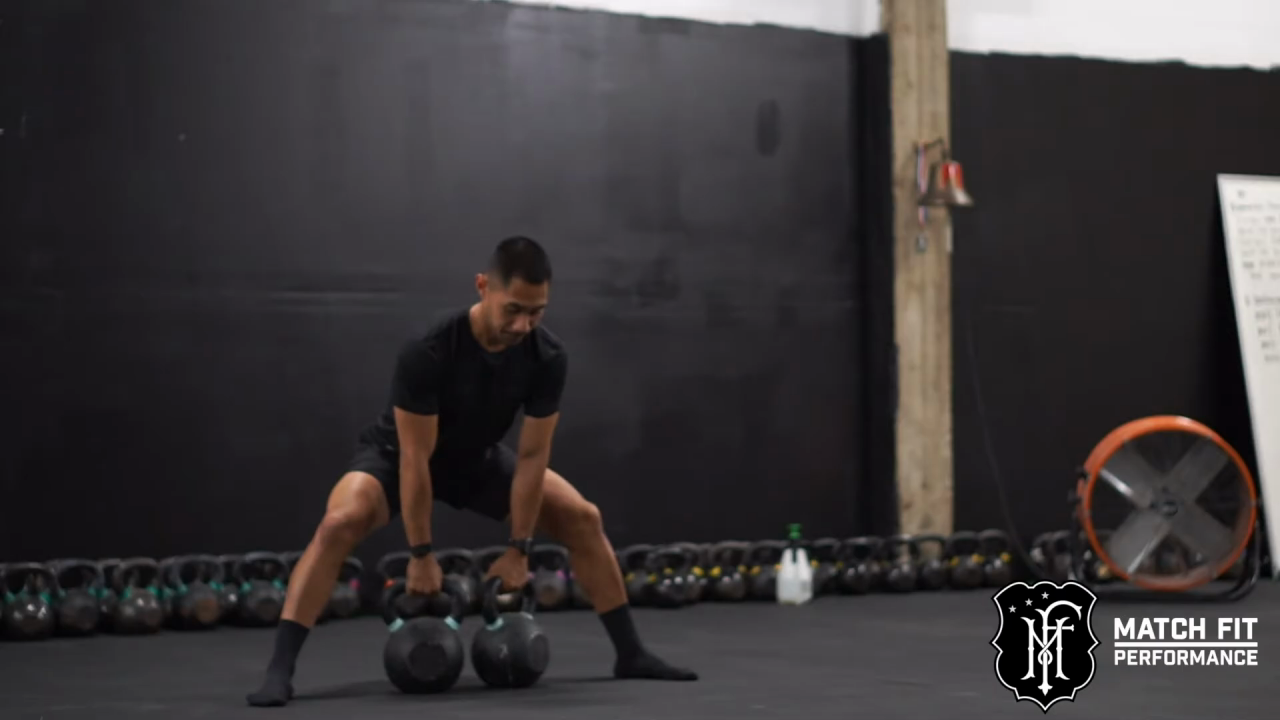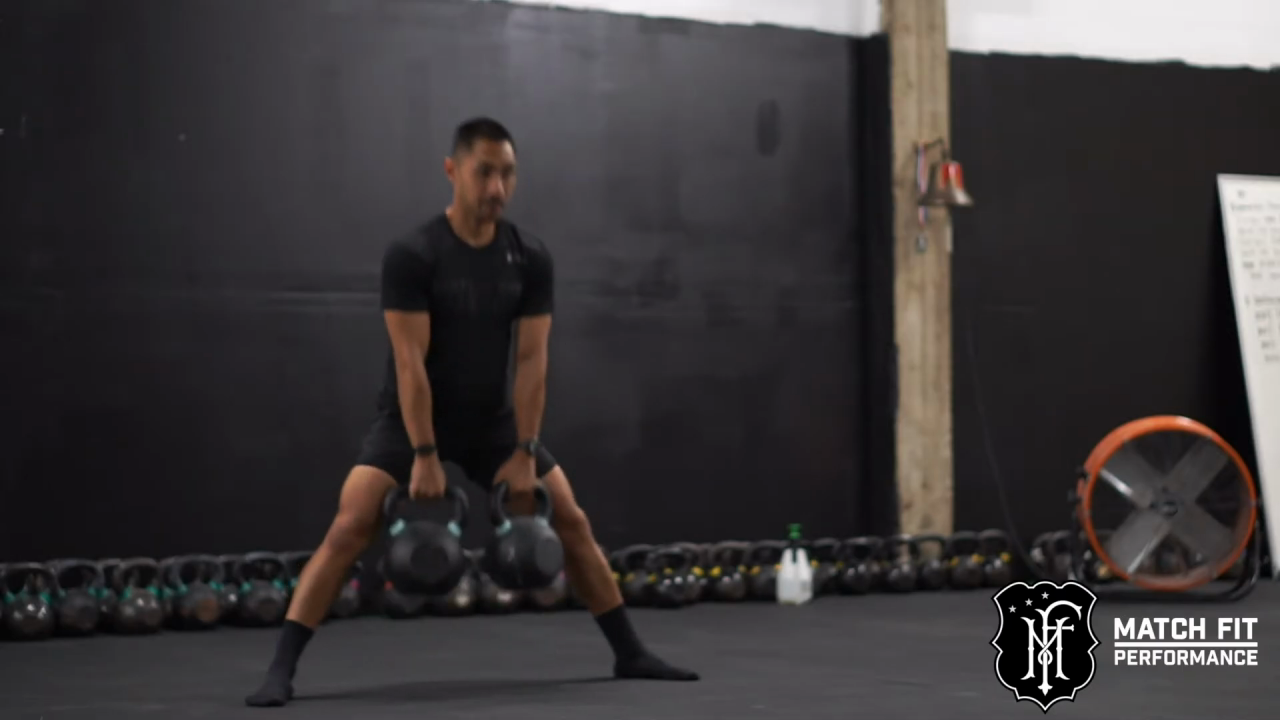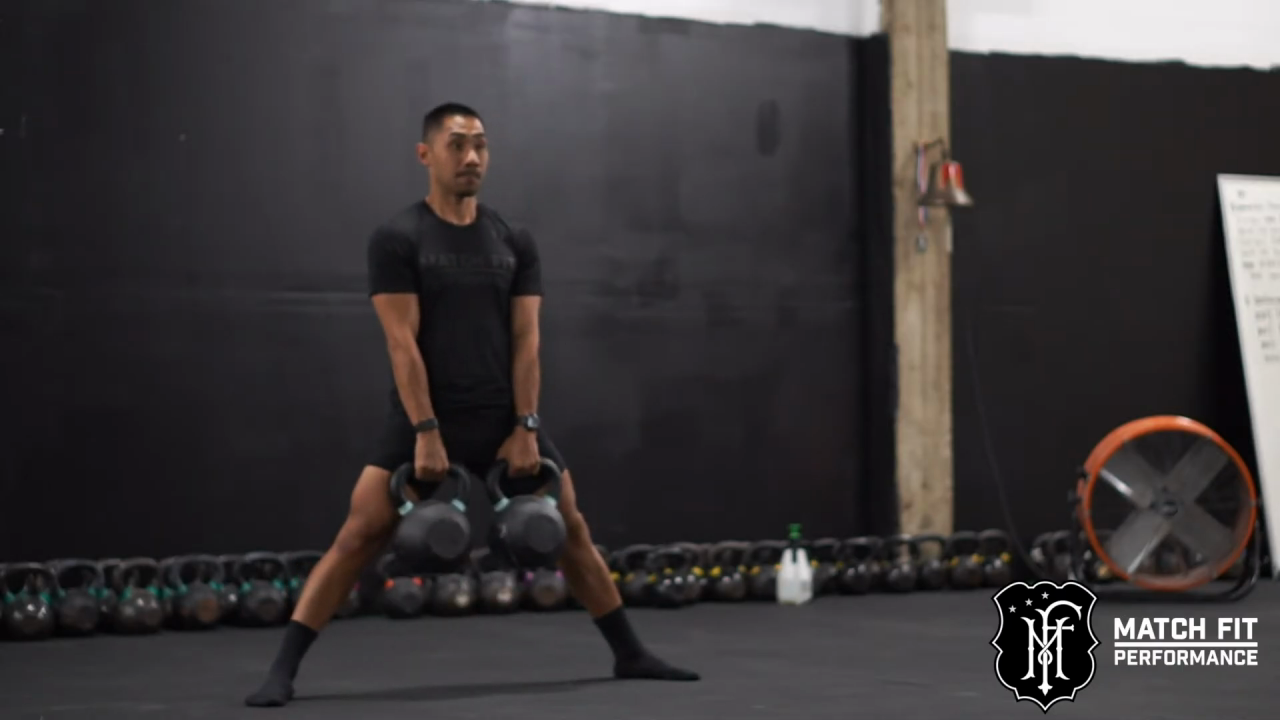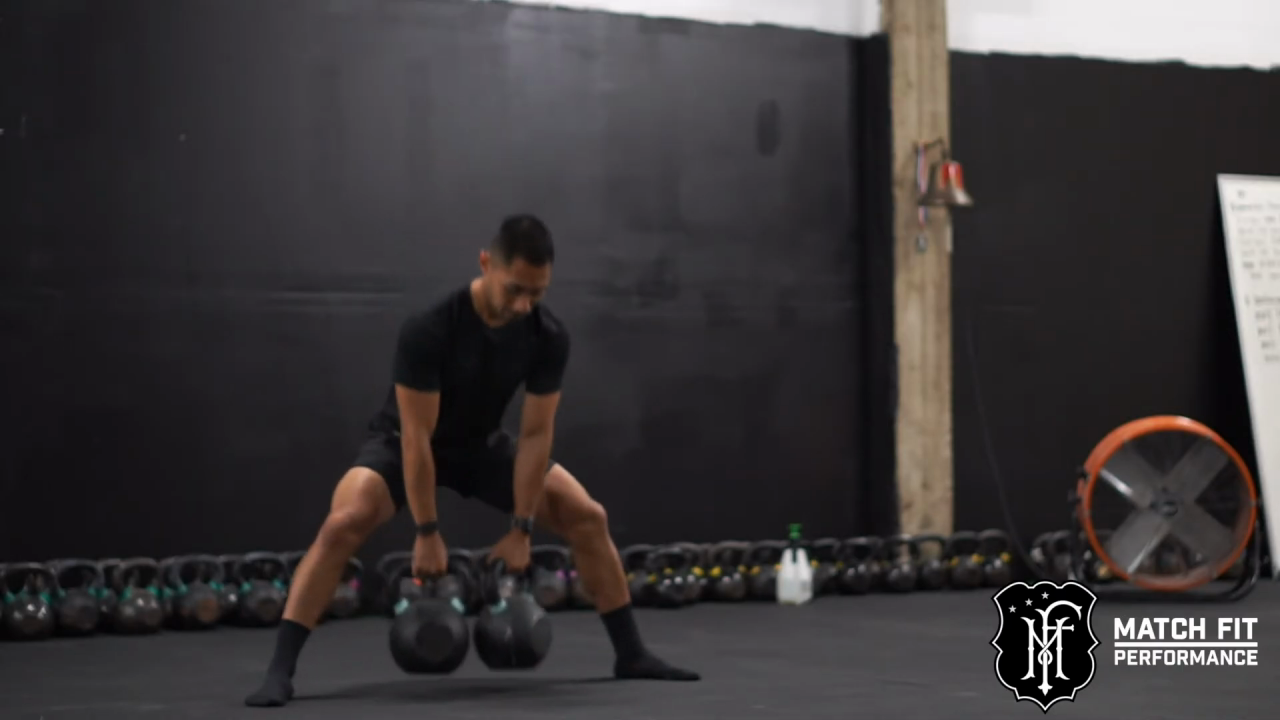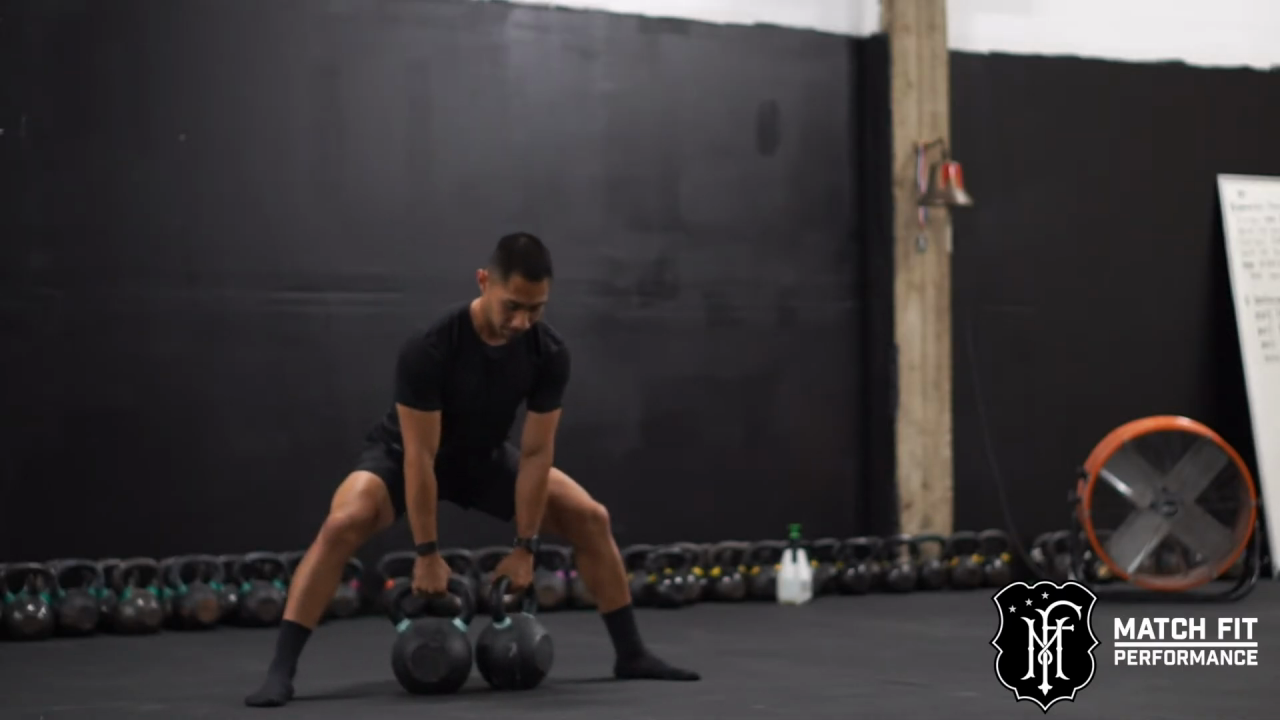
dt=1s
person 1, frame 1
left shoulder: (548, 357)
right shoulder: (426, 353)
left elbow: (533, 456)
right elbow: (415, 460)
left wrist: (518, 550)
right wrist: (421, 557)
left hip: (476, 458)
right hip: (395, 453)
left knee: (583, 518)
right knee: (338, 525)
left ankle: (631, 653)
right ankle: (279, 670)
person 1, frame 2
left shoulder: (531, 257)
right shoulder: (412, 255)
left elbow: (531, 361)
right elbow: (410, 364)
left wrist: (524, 455)
right wrist: (423, 459)
left hip: (491, 421)
right hip: (412, 420)
left knee: (571, 525)
right knee: (348, 532)
left ankle: (630, 654)
right ankle: (280, 670)
person 1, frame 3
left shoulder: (515, 243)
right shoulder: (397, 239)
left elbow: (525, 341)
right elbow: (403, 343)
left wrist: (525, 430)
right wrist: (426, 433)
left hip: (503, 419)
right hip: (425, 420)
left knee: (571, 531)
right knee: (358, 537)
left ankle: (631, 654)
right ankle: (282, 670)
person 1, frame 4
left shoulder: (550, 337)
right shoulder: (428, 328)
left elbow: (536, 434)
right elbow: (416, 436)
left wrist: (520, 529)
right wrist: (427, 533)
left hip: (483, 445)
right hip: (403, 443)
left knee: (588, 517)
right knee: (344, 523)
left ankle: (631, 653)
right ankle: (280, 670)
person 1, frame 5
left shoulder: (550, 354)
right shoulder: (428, 349)
left elbow: (536, 453)
right elbow: (420, 458)
left wrist: (524, 549)
right wrist: (428, 554)
left hip: (484, 457)
right hip: (402, 454)
left knee: (592, 519)
right knee: (343, 526)
left ankle: (631, 653)
right ankle: (281, 670)
